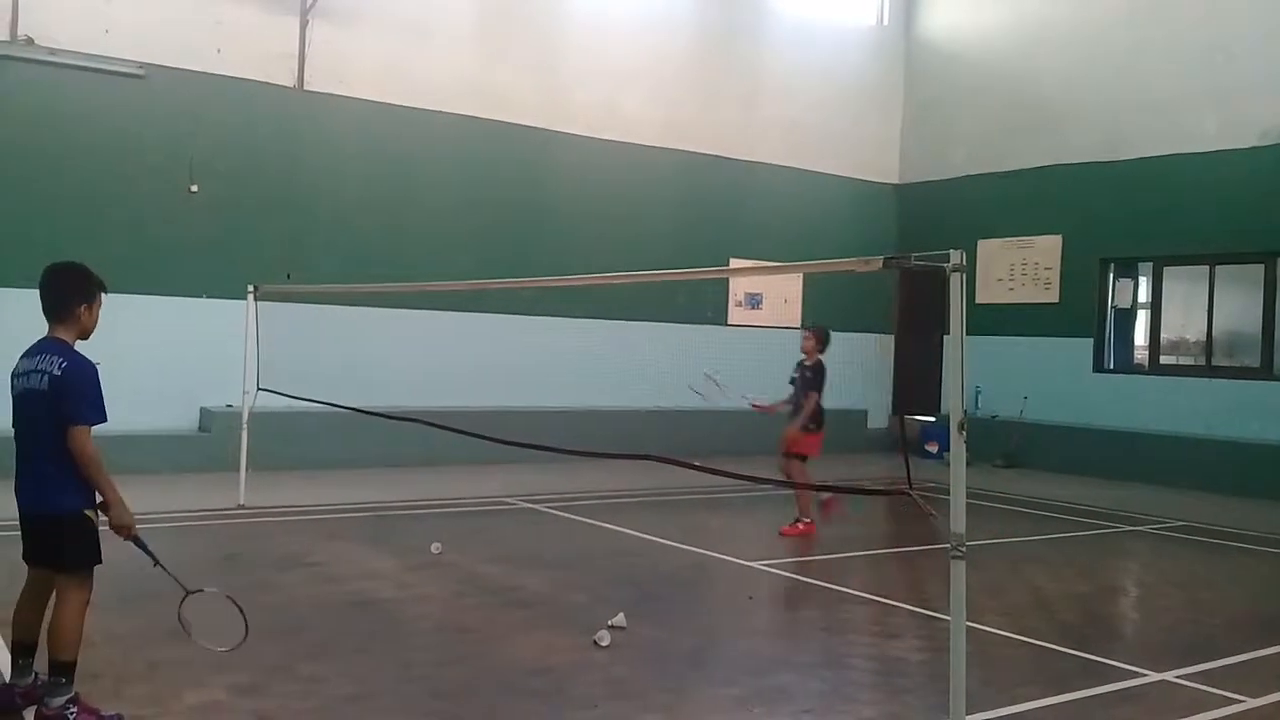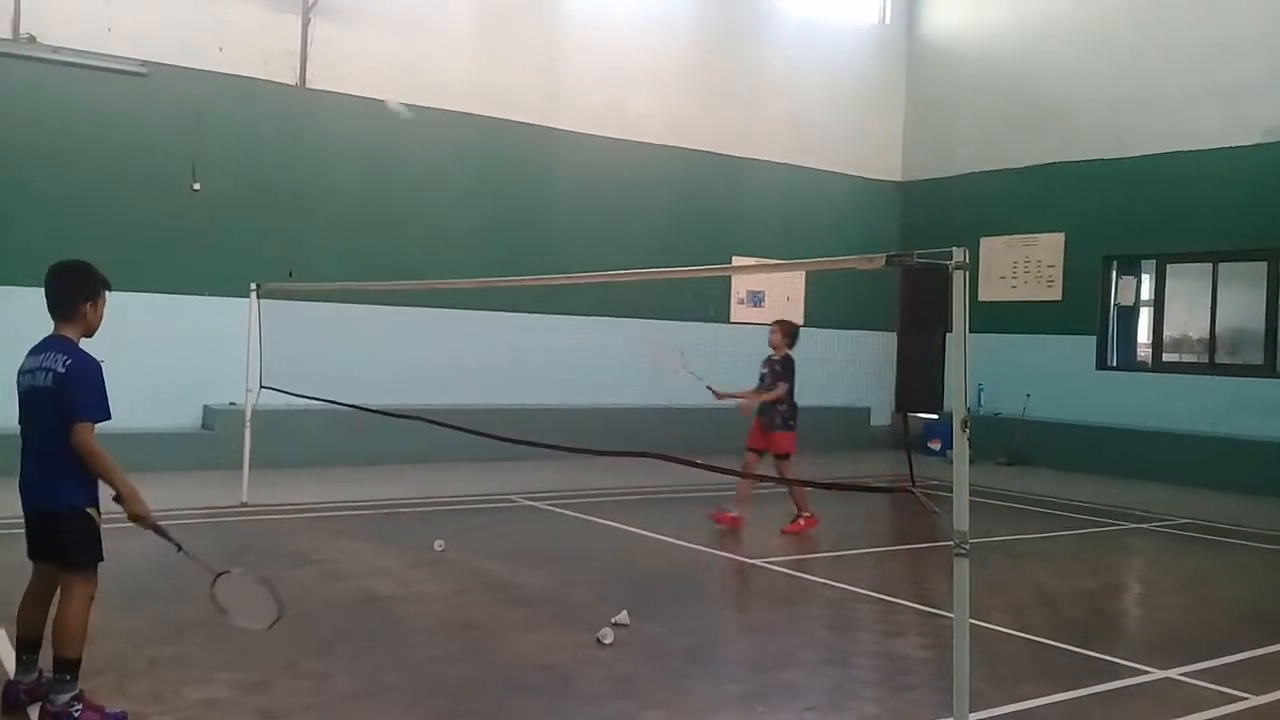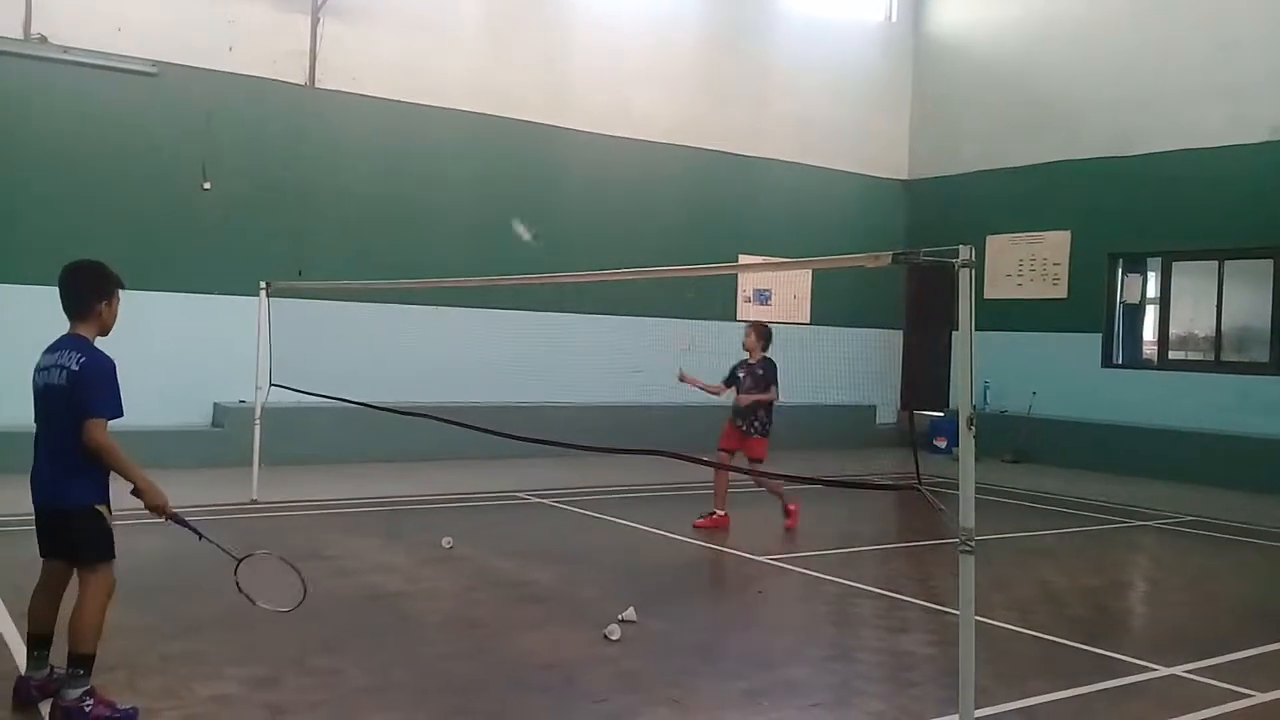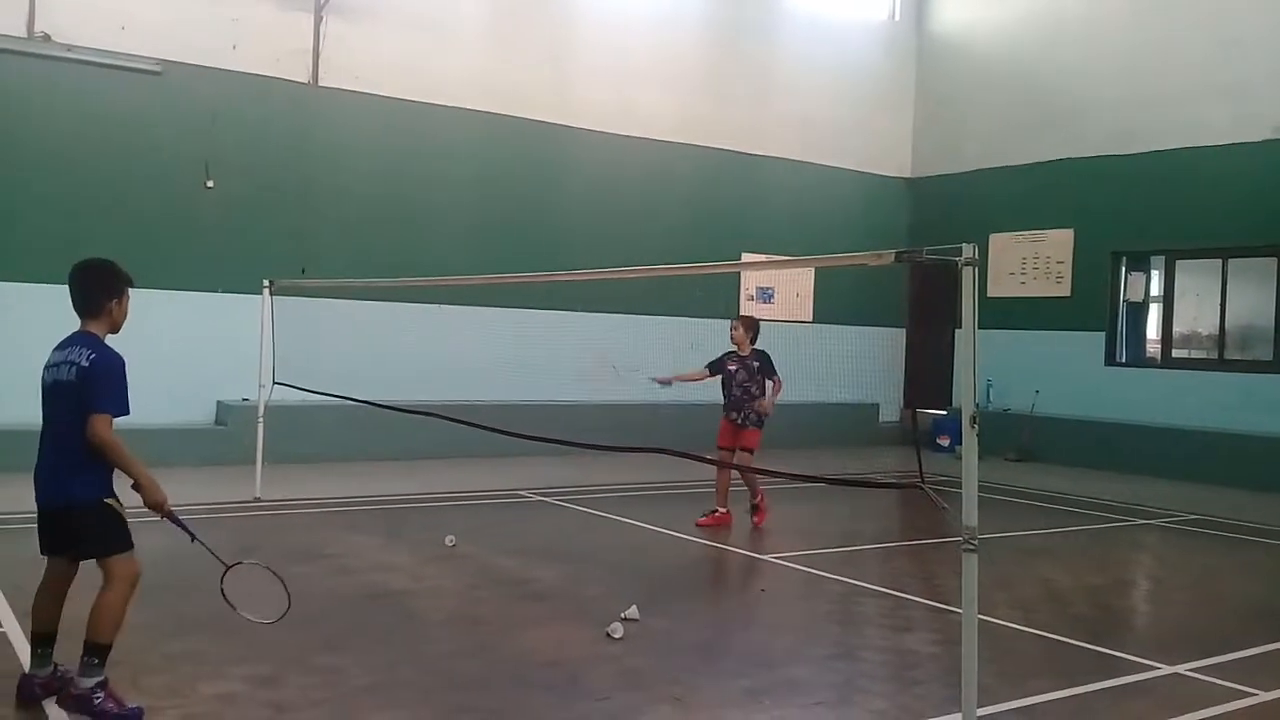
dt=0.2s
person 1, frame 1
right shoulder: (76, 368)
right elbow: (79, 444)
right wrist: (114, 501)
right hip: (66, 500)
left knee: (38, 583)
right knee: (74, 591)
person 1, frame 2
right shoulder: (81, 366)
left elbow: (40, 430)
right elbow: (82, 440)
right wrist: (126, 491)
left hip: (37, 492)
right hip: (70, 497)
left knee: (43, 580)
right knee: (78, 588)
person 1, frame 3
left shoulder: (49, 358)
right shoulder: (95, 363)
right elbow: (95, 436)
right wrist: (143, 483)
left hip: (48, 488)
right hip: (80, 493)
left knee: (53, 576)
right knee: (97, 584)
left ankle: (35, 676)
person 1, frame 4
left shoulder: (59, 354)
right shoulder: (105, 360)
right elbow: (99, 432)
right wrist: (144, 480)
left hip: (52, 484)
right hip: (86, 489)
left knee: (58, 573)
right knee: (123, 574)
left ankle: (39, 674)
right ankle: (88, 683)
person 2, frame 1
left shoulder: (817, 369)
right shoulder: (800, 365)
left elbow: (812, 399)
left wrist: (796, 424)
right wrist: (773, 406)
left hip: (809, 425)
right hip: (796, 425)
left knee: (797, 469)
right knee: (786, 467)
left ankle: (806, 521)
right ankle: (824, 496)
person 2, frame 2
left shoulder: (786, 362)
right shoulder: (767, 362)
left elbow: (781, 391)
right elbow: (758, 391)
left wrist: (755, 402)
right wrist: (728, 395)
left hip: (782, 422)
right hip: (763, 420)
left knee: (783, 470)
right knee: (748, 464)
left ankle: (806, 515)
right ankle: (735, 513)
person 2, frame 3
left shoulder: (768, 365)
right shoulder: (740, 366)
left elbow: (773, 395)
right elbow: (720, 389)
left wrist: (752, 398)
right wrist: (691, 381)
left hip: (757, 426)
right hip: (737, 422)
left knee: (756, 474)
right knee: (721, 463)
left ankle: (788, 505)
right ankle: (720, 514)
person 2, frame 4
left shoulder: (761, 357)
right shoulder: (726, 359)
left elbow: (777, 382)
right elbow: (701, 374)
left wrist: (770, 400)
right wrist: (672, 378)
left hip: (752, 420)
right hip: (730, 417)
left knee: (742, 465)
right knee: (723, 462)
left ankle: (757, 499)
right ankle: (721, 511)
